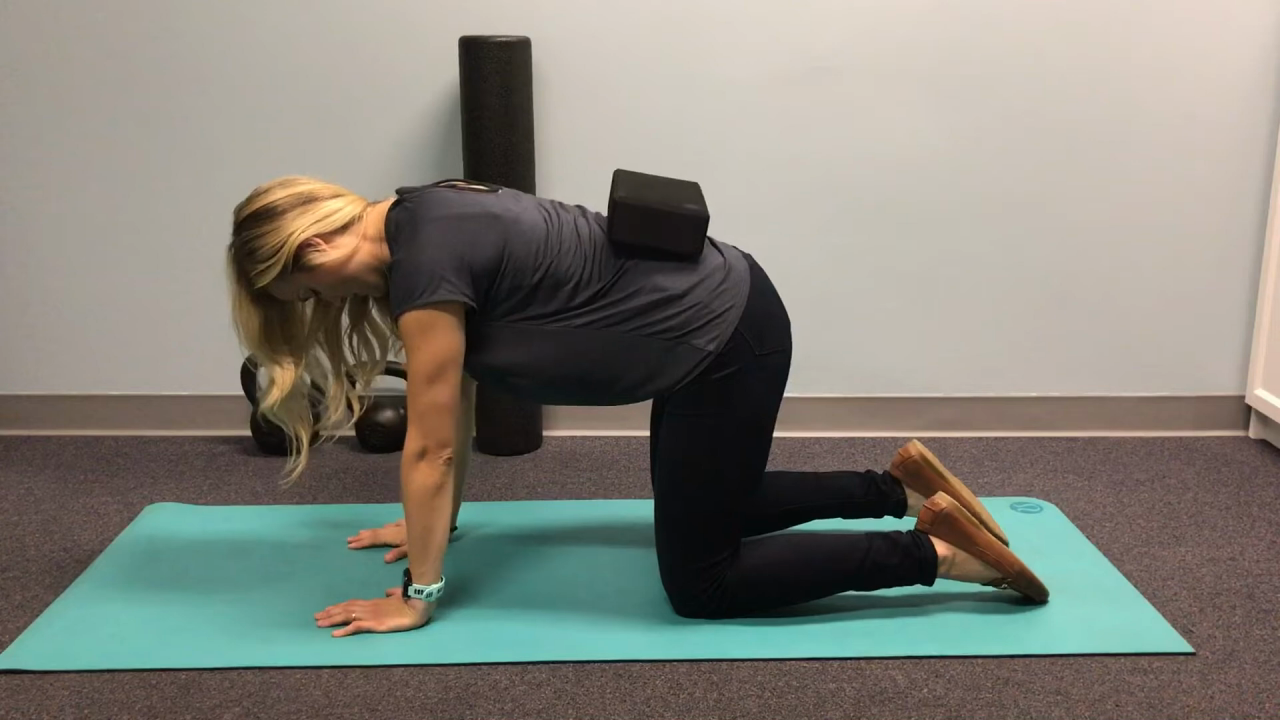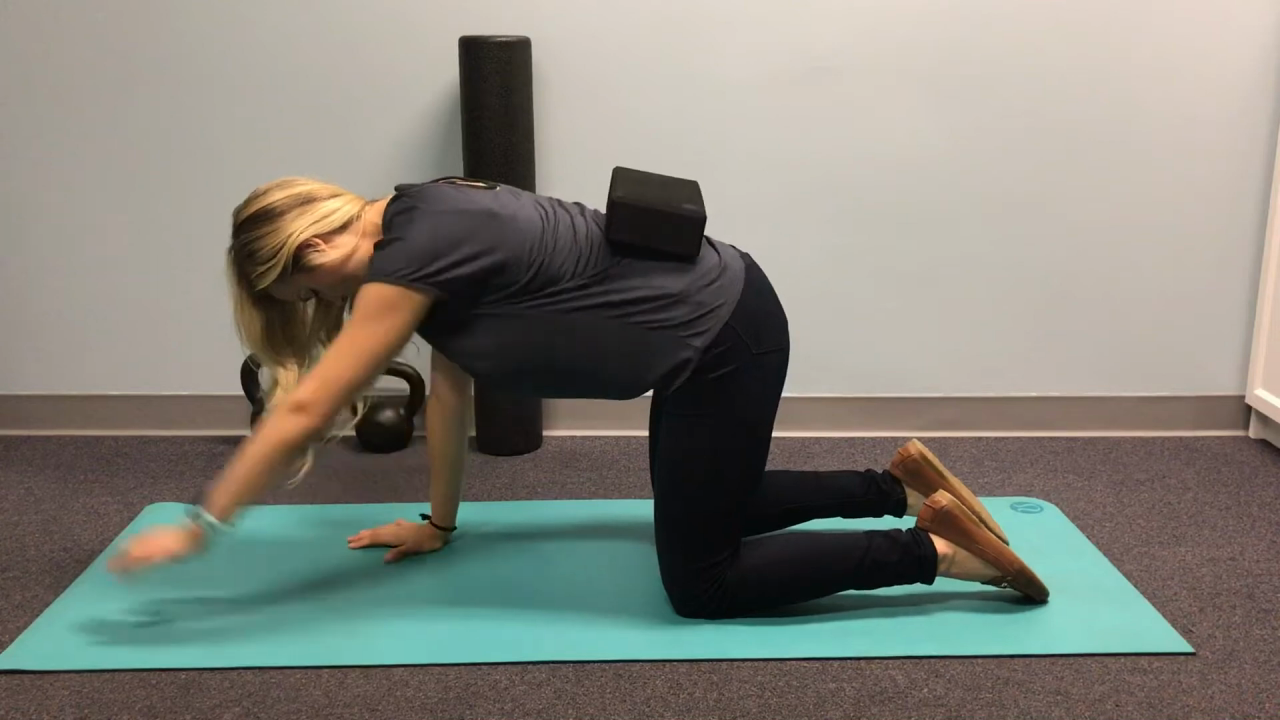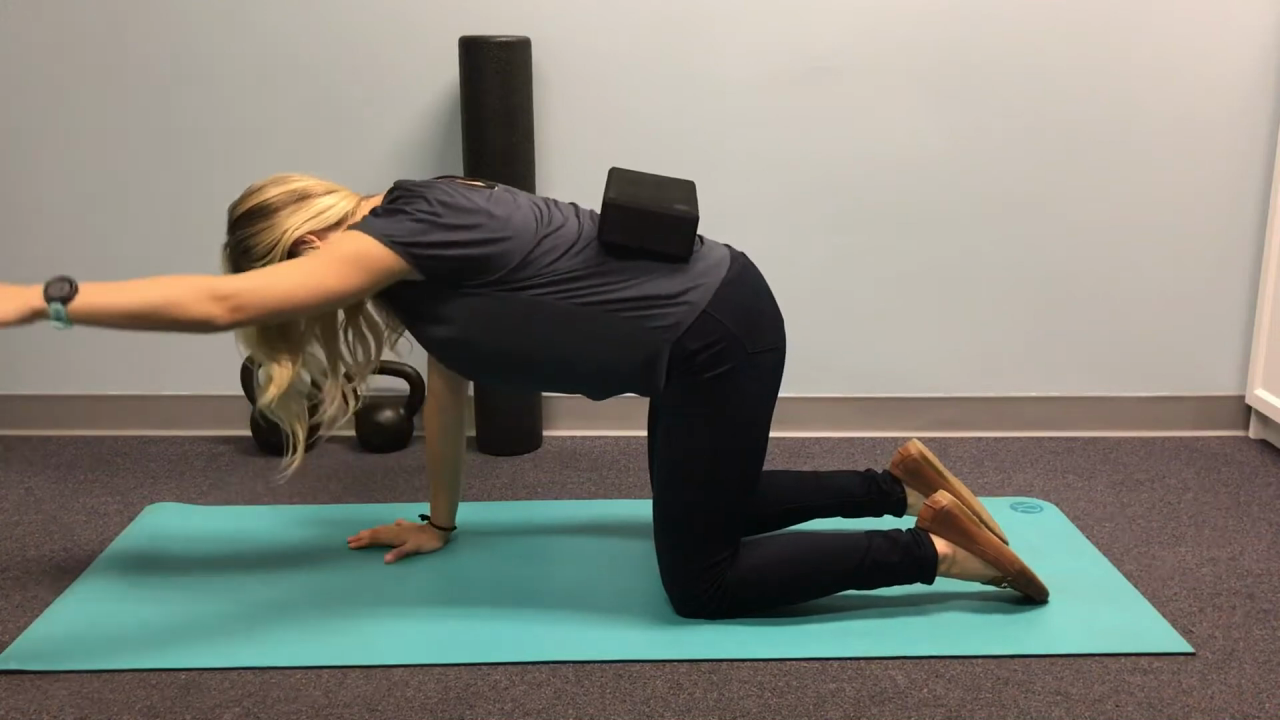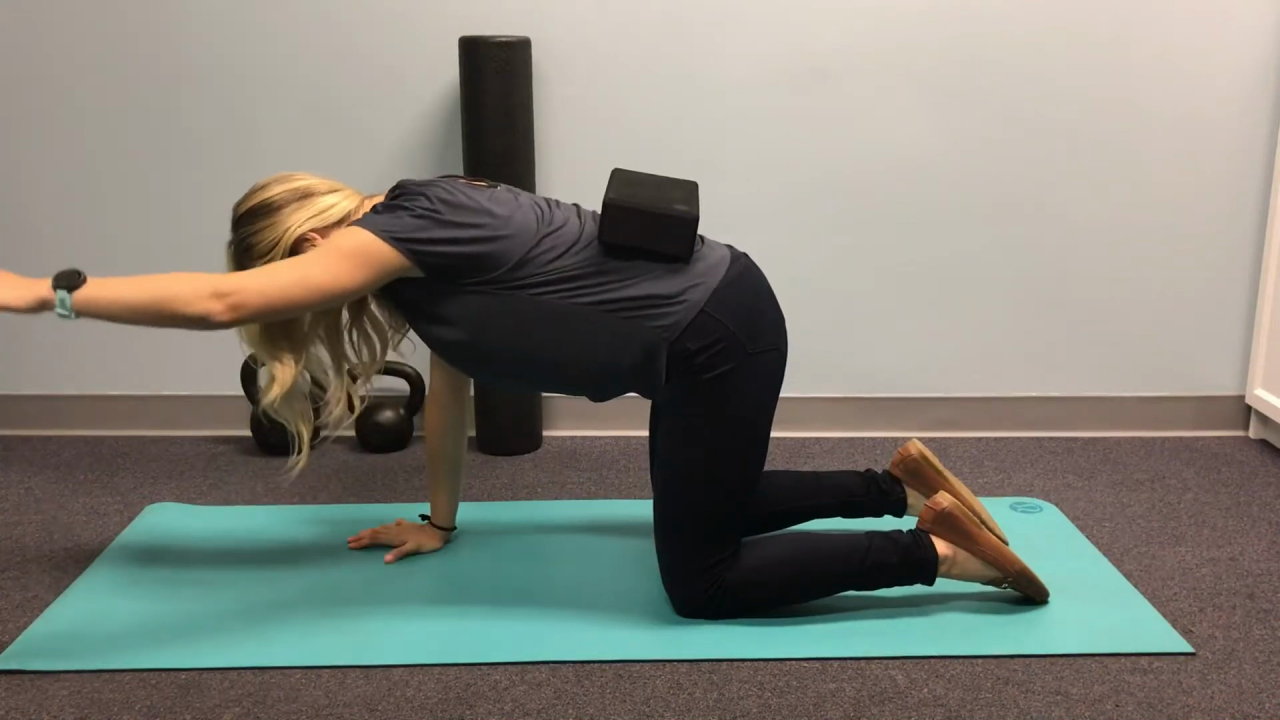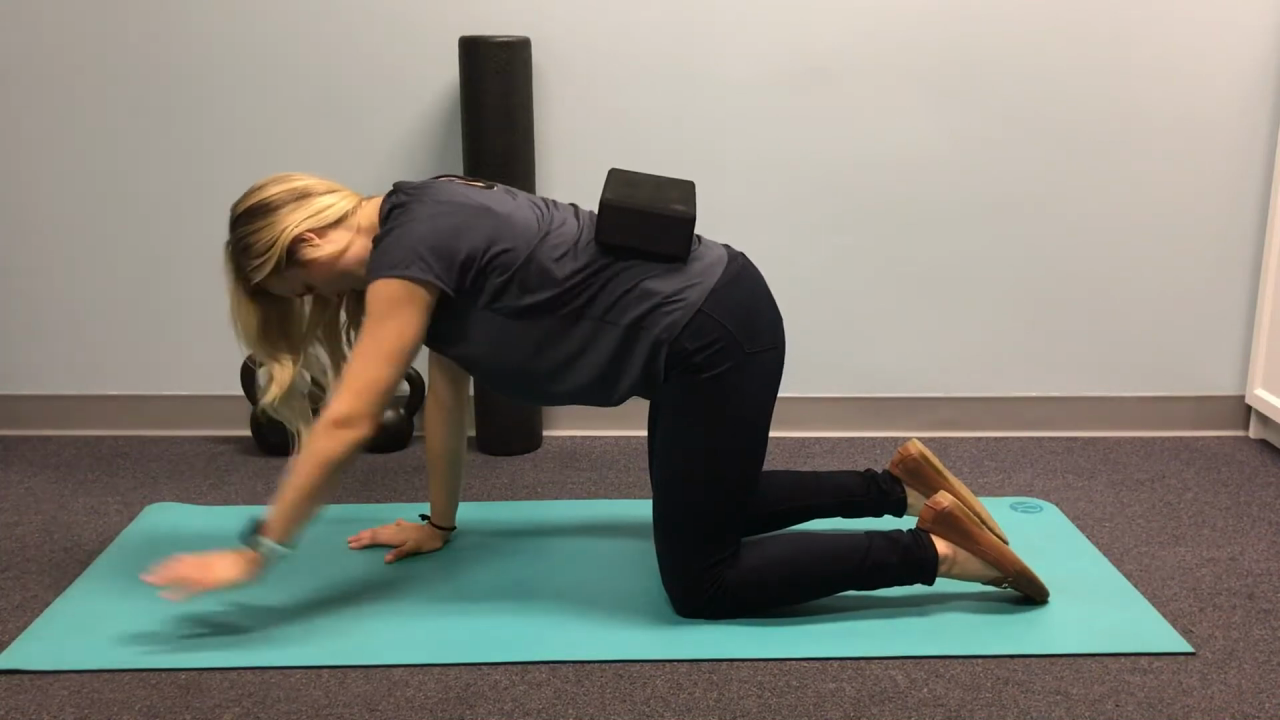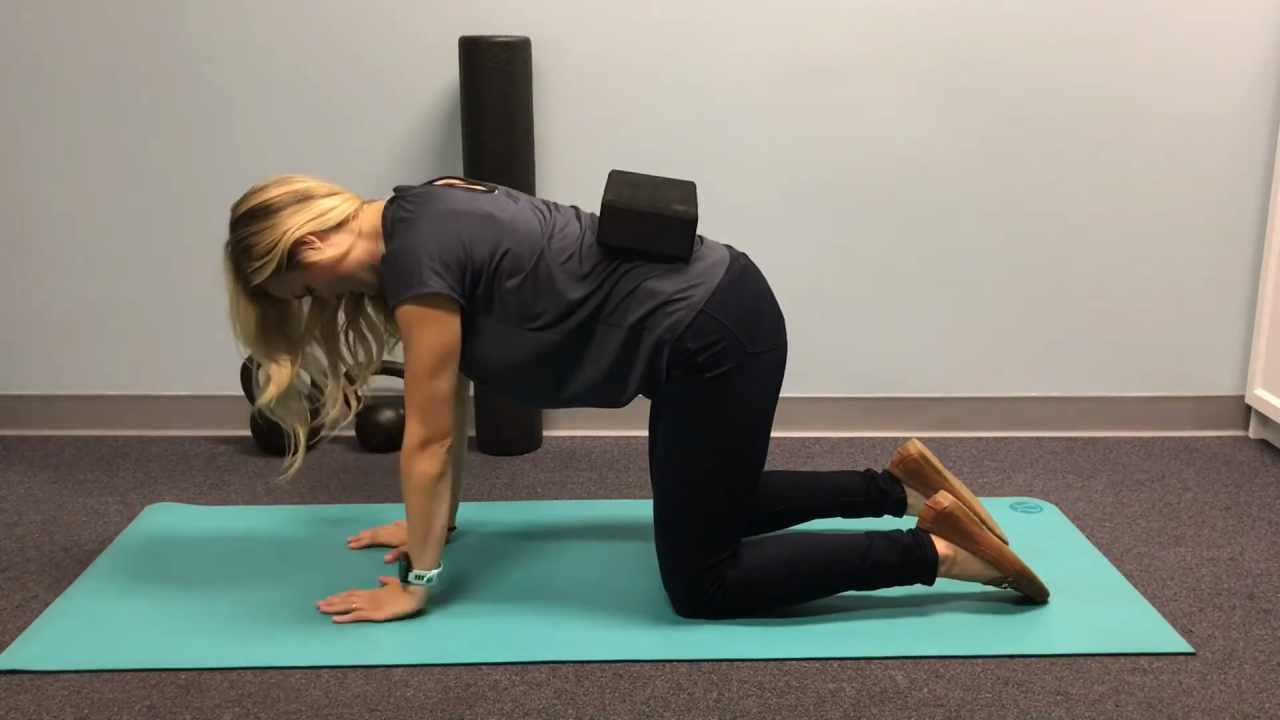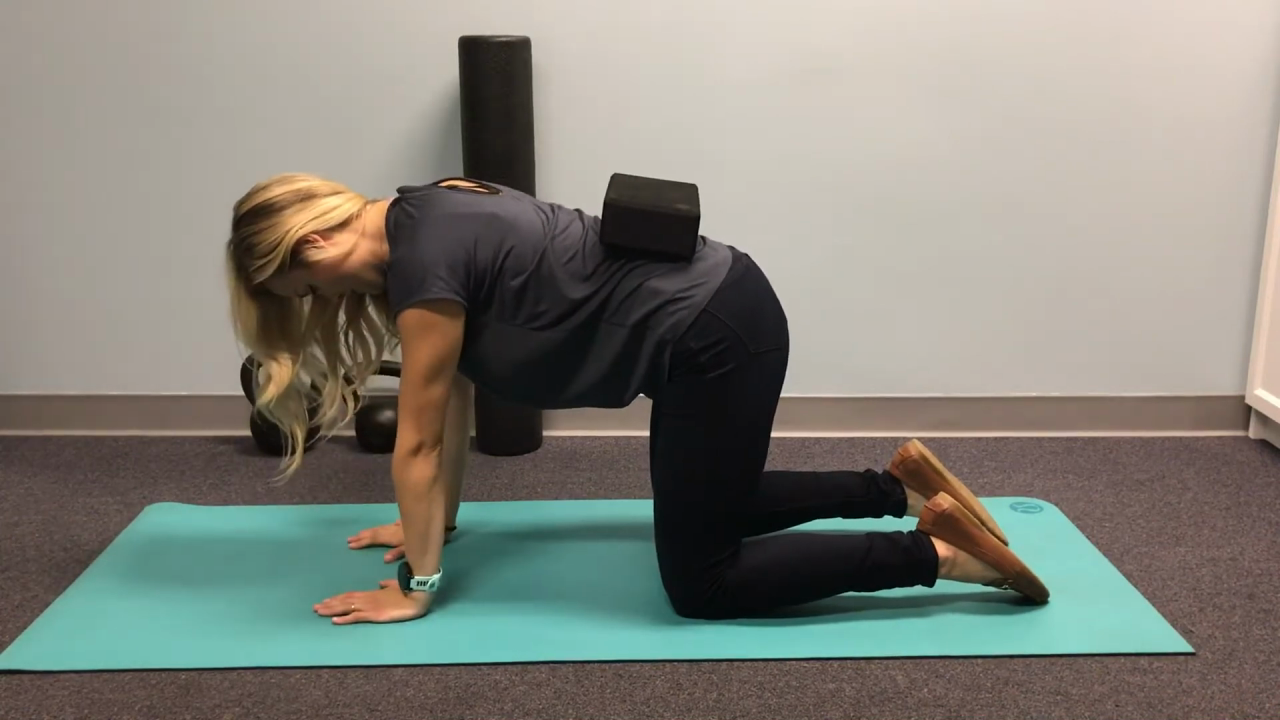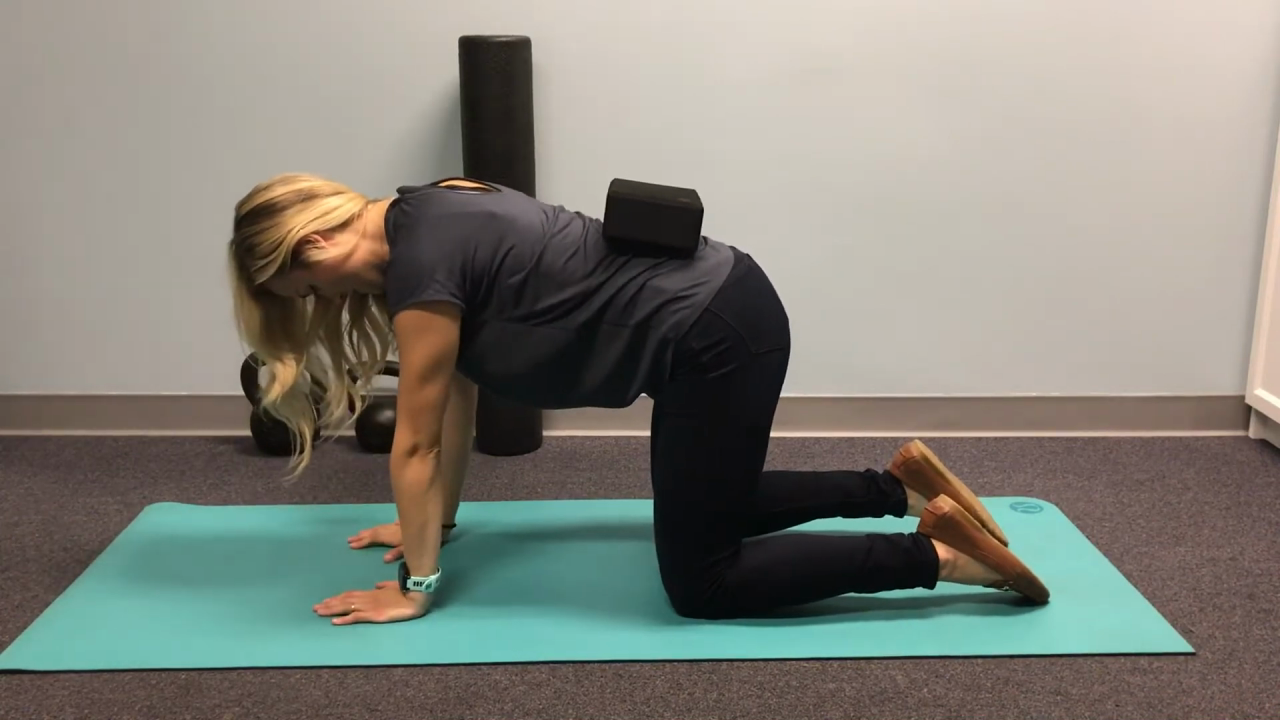
dt=0.5s
person 1, frame 1
left shoulder: (424, 264)
right shoulder: (420, 222)
left elbow: (429, 445)
right elbow: (453, 403)
left wrist: (417, 595)
right wrist: (434, 523)
left hip: (724, 342)
right hip: (724, 313)
left knee: (699, 580)
right knee: (712, 506)
left ankle: (935, 550)
right ankle: (898, 486)
person 1, frame 2
left shoulder: (417, 251)
right shoulder: (438, 225)
left elbow: (303, 406)
right elbow: (450, 388)
left wrist: (198, 526)
right wrist: (436, 523)
left hip: (721, 346)
right hip: (717, 324)
left knee: (704, 581)
right knee: (707, 507)
left ankle: (937, 551)
right ankle: (898, 483)
person 1, frame 3
left shoulder: (402, 237)
right shoulder: (420, 231)
left elbow: (218, 304)
right elbow: (448, 385)
right wrist: (439, 522)
left hip: (715, 340)
right hip: (713, 319)
left knee: (702, 581)
right knee: (711, 509)
left ankle: (934, 551)
right ankle: (898, 484)
person 1, frame 4
left shoulder: (401, 237)
right shoulder: (421, 234)
left elbow: (223, 301)
right elbow: (449, 381)
right wrist: (438, 521)
left hip: (716, 339)
right hip: (712, 322)
left knee: (702, 580)
right knee: (711, 510)
left ankle: (937, 551)
right ankle: (900, 484)
person 1, frame 5
left shoulder: (408, 250)
right shoulder: (423, 220)
left elbow: (346, 422)
right elbow: (448, 385)
left wrist: (254, 551)
right wrist: (435, 523)
left hip: (713, 338)
right hip: (716, 313)
left knee: (699, 583)
right knee: (715, 508)
left ankle: (936, 550)
right ankle: (898, 485)
person 1, frame 6
left shoulder: (417, 260)
right shoulder: (420, 217)
left elbow: (428, 437)
right elbow: (449, 399)
left wrist: (416, 580)
right wrist: (435, 522)
left hip: (713, 336)
right hip: (714, 311)
left knee: (702, 580)
right knee: (714, 505)
left ankle: (937, 549)
right ankle: (898, 485)
person 1, frame 7
left shoulder: (422, 259)
right shoulder: (421, 217)
left elbow: (419, 441)
right elbow: (451, 402)
left wrist: (415, 585)
right wrist: (434, 522)
left hip: (715, 336)
right hip: (719, 308)
left knee: (701, 580)
right knee: (714, 505)
left ankle: (938, 550)
right ankle: (897, 485)
person 1, frame 8
left shoulder: (419, 262)
right shoulder: (426, 216)
left elbow: (416, 441)
right elbow: (457, 395)
left wrist: (413, 584)
right wrist: (436, 520)
left hip: (716, 337)
right hip: (722, 308)
left knee: (700, 581)
right knee: (713, 505)
left ankle: (940, 555)
right ankle: (900, 487)
